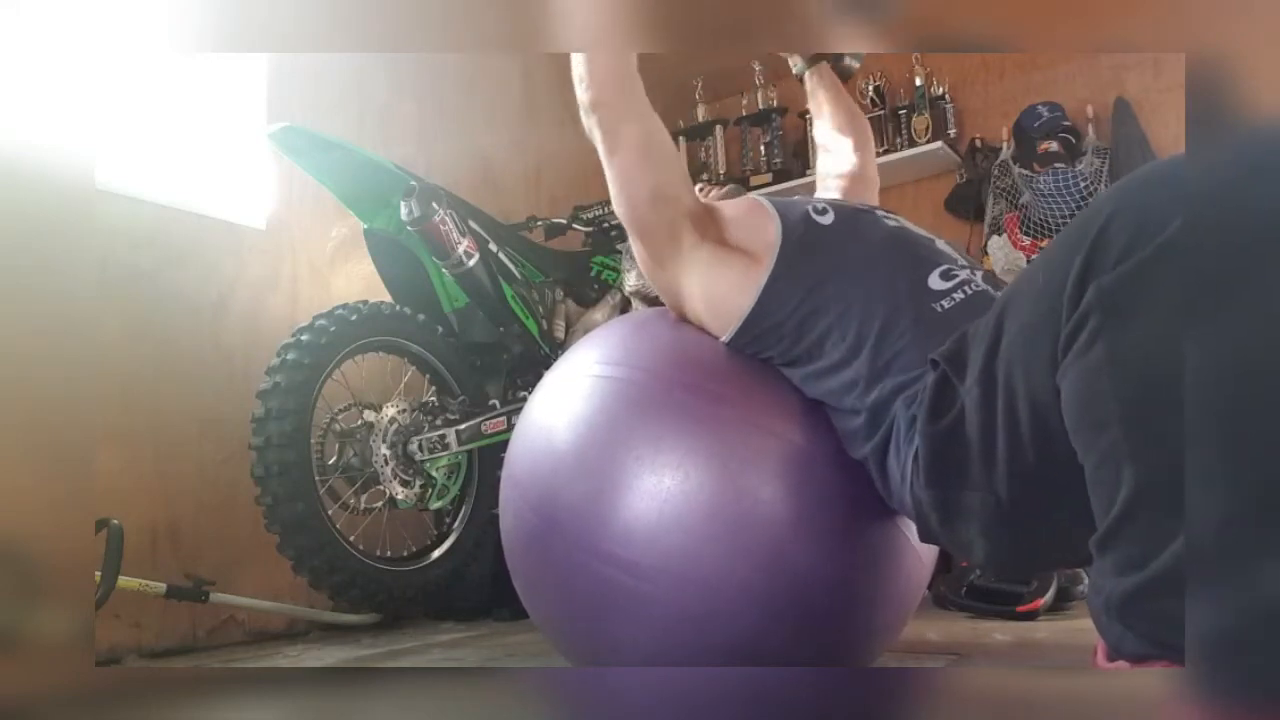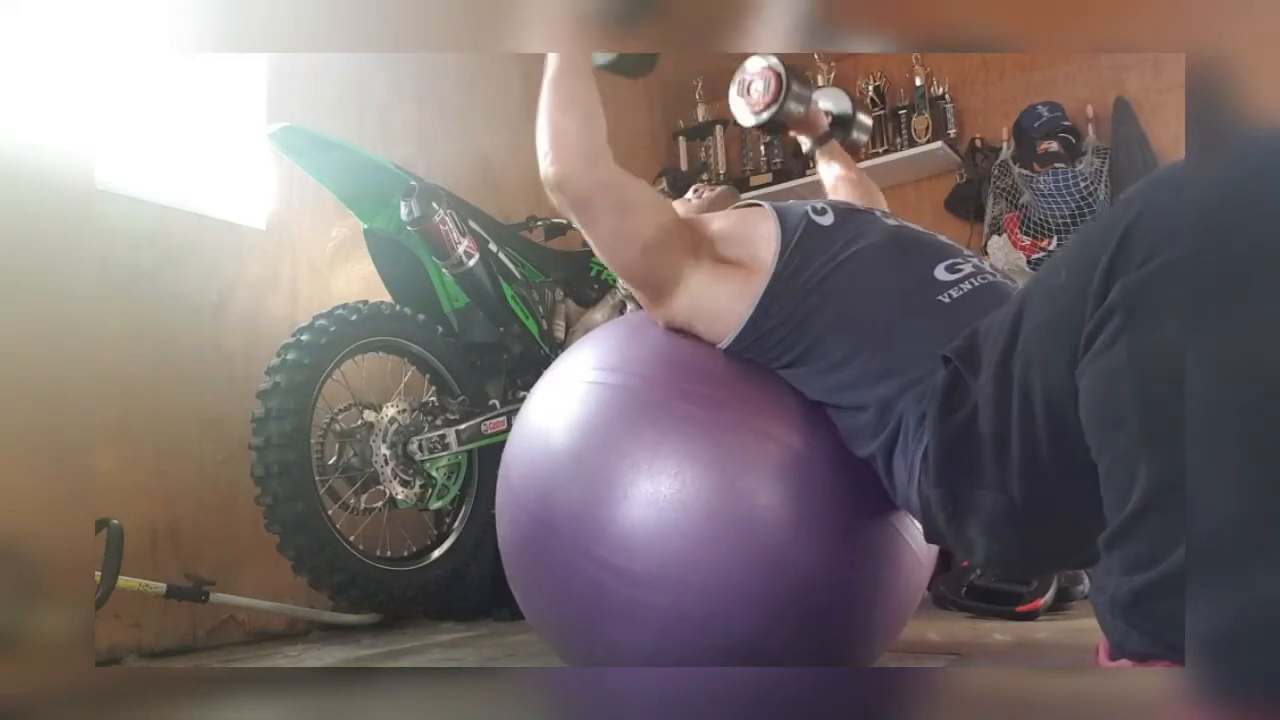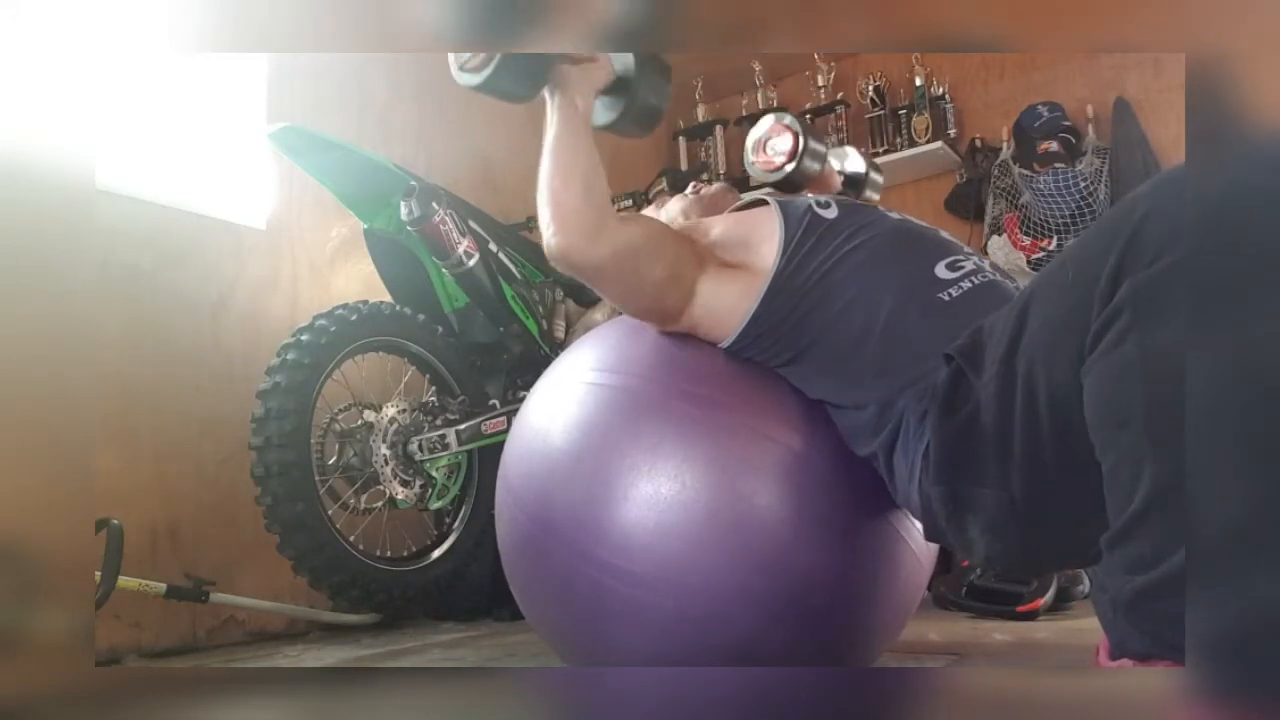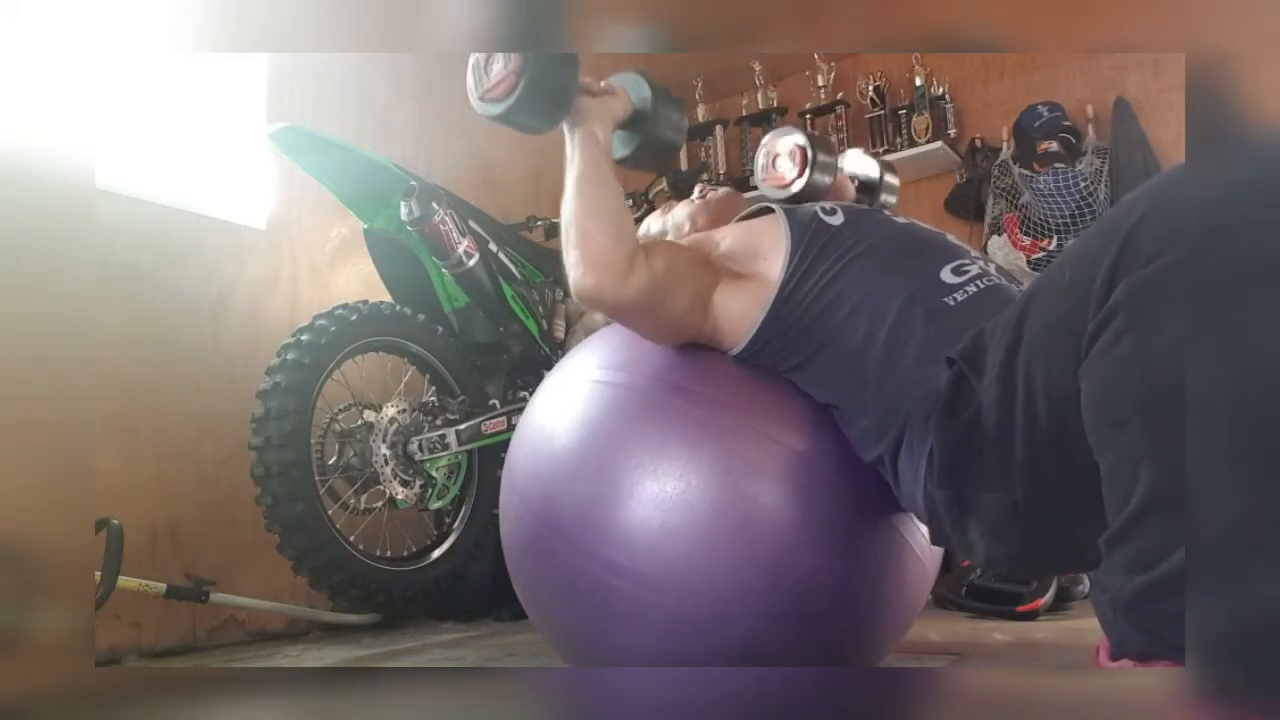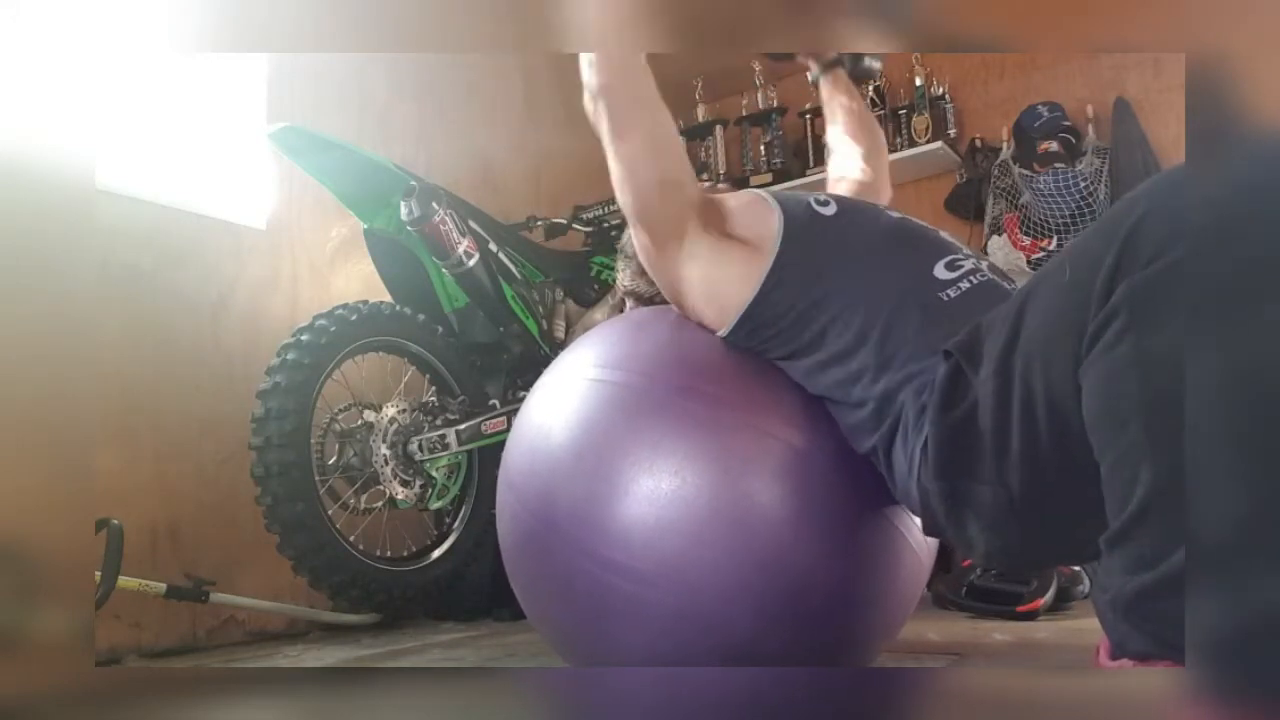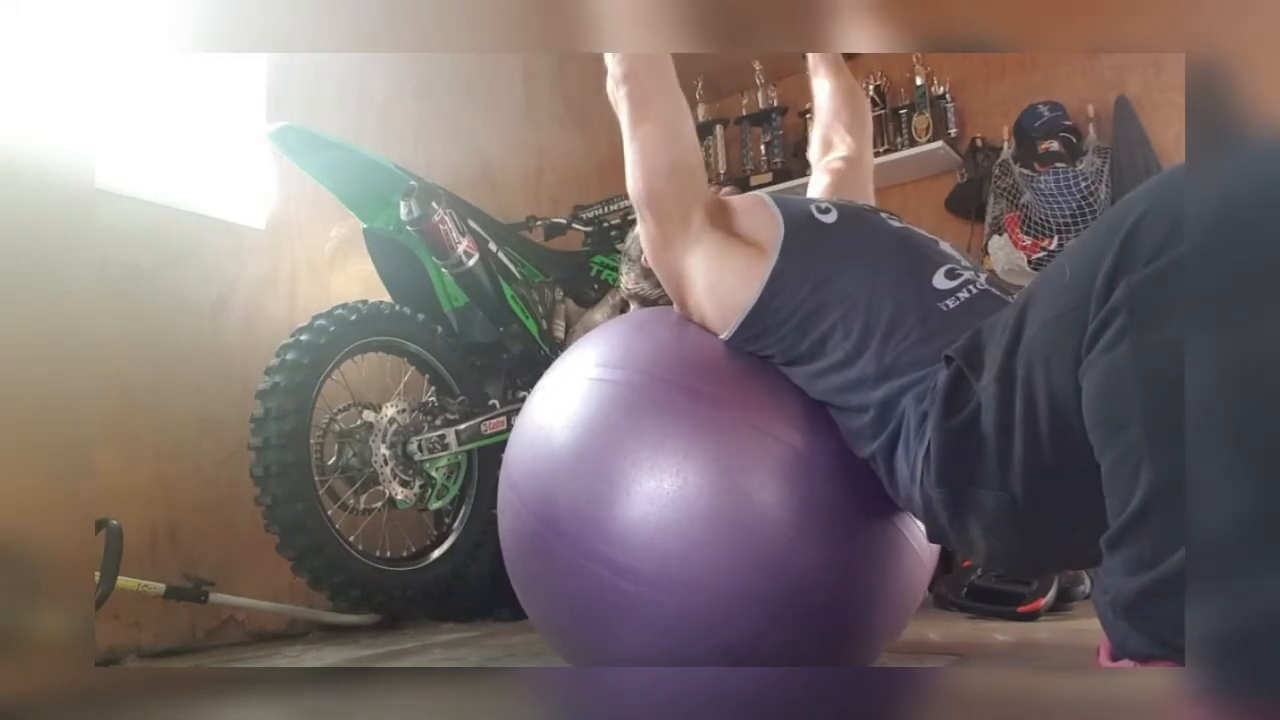
dt=0.4s
person 1, frame 1
left shoulder: (800, 232)
right shoulder: (690, 252)
left elbow: (850, 149)
right elbow: (608, 105)
left wrist: (810, 63)
right hip: (964, 433)
right knee: (1159, 209)
right ankle: (1151, 645)
person 1, frame 2
left shoulder: (778, 237)
right shoulder: (684, 267)
left elbow: (868, 216)
right elbow: (575, 173)
left wrist: (819, 138)
right wrist: (569, 51)
right hip: (973, 431)
right knee: (1178, 214)
right ankle: (1154, 645)
person 1, frame 3
left shoulder: (782, 232)
right shoulder: (690, 263)
right elbow: (580, 241)
left wrist: (825, 190)
right wrist: (570, 98)
right hip: (978, 427)
right knee: (1182, 217)
right ankle: (1159, 644)
person 1, frame 4
left shoulder: (788, 237)
right shoulder: (689, 274)
right elbow: (601, 279)
left wrist: (841, 195)
right wrist: (585, 129)
right hip: (973, 425)
right knee: (1174, 222)
right ankle: (1152, 641)
person 1, frame 5
left shoulder: (793, 231)
right shoulder: (691, 248)
left elbow: (863, 160)
right elbow: (615, 104)
left wrist: (827, 70)
right hip: (970, 426)
right ankle: (1151, 644)
person 1, frame 6
left shoulder: (802, 224)
right shoulder: (693, 244)
left elbow: (842, 143)
right elbow: (634, 84)
left wrist: (823, 53)
right hip: (972, 433)
right ankle: (1153, 644)
